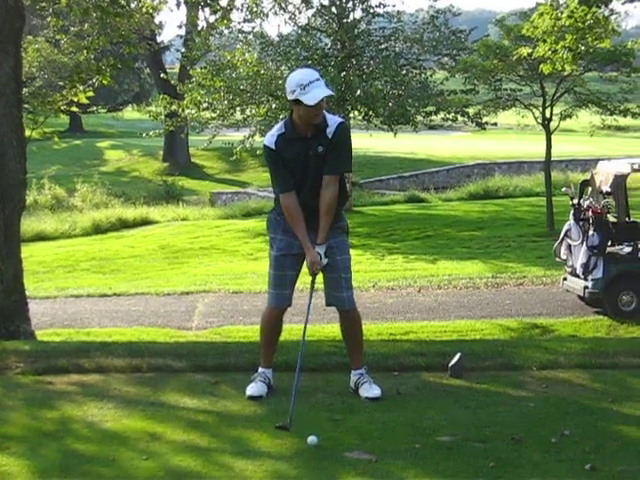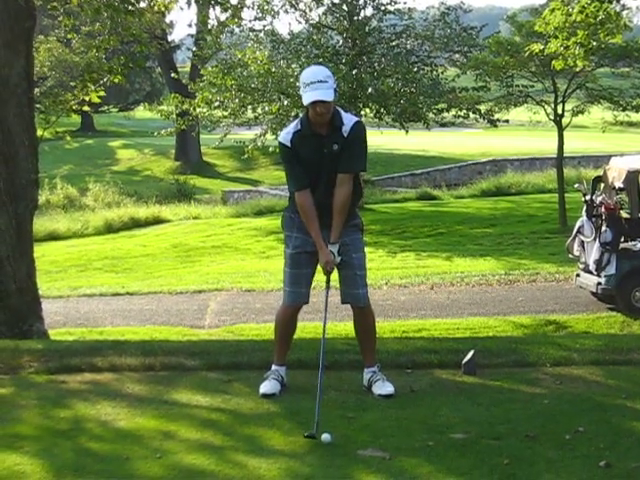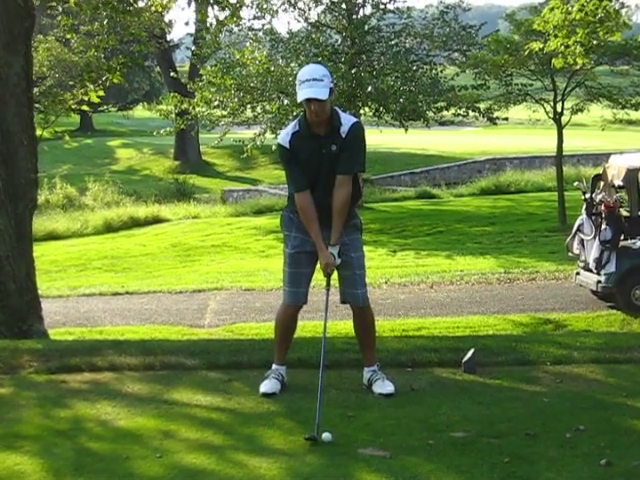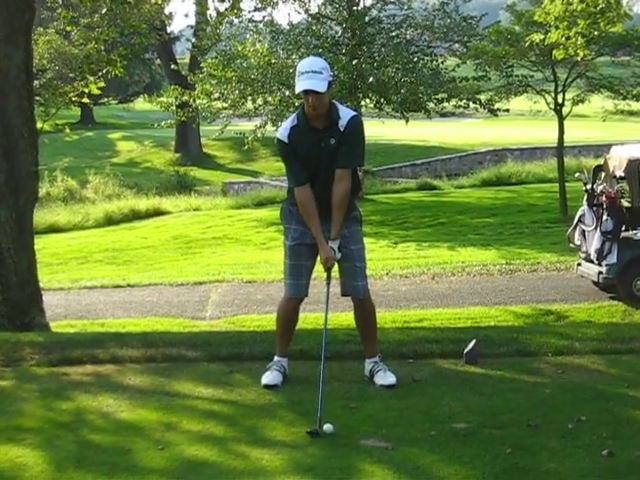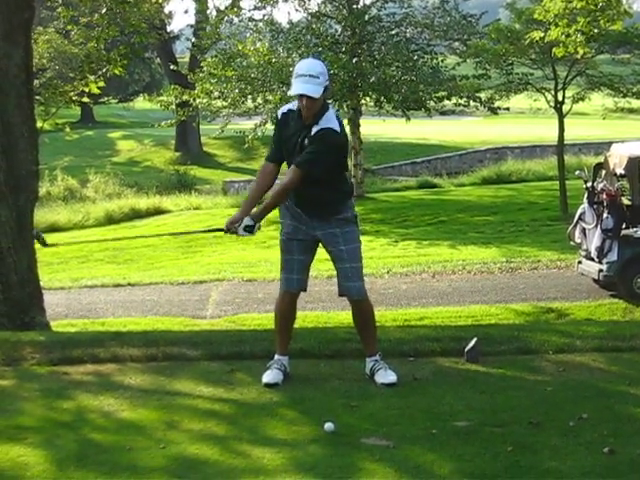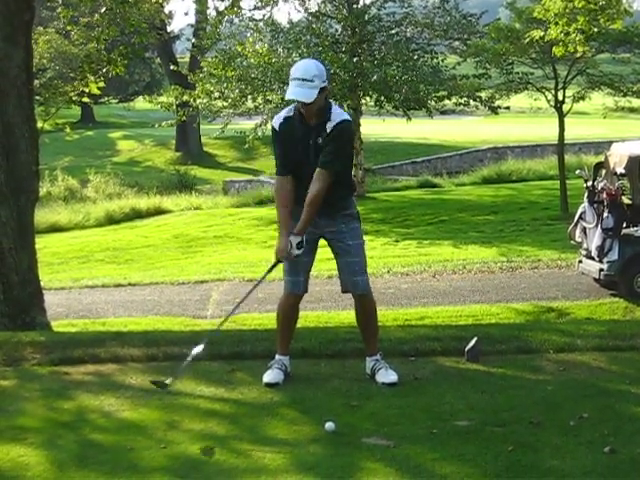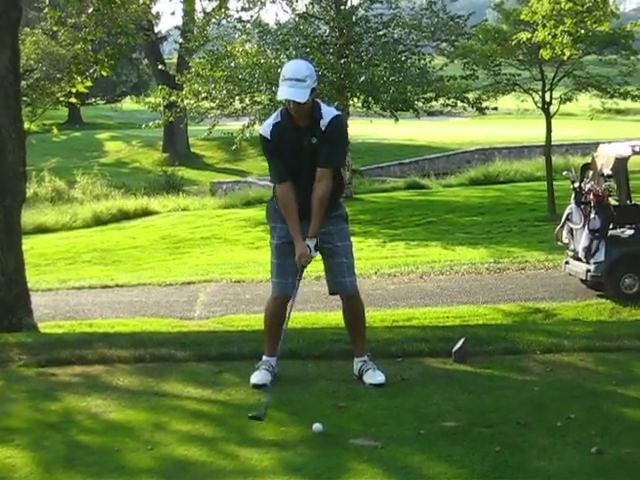
dt=0.7s
person 1, frame 1
left shoulder: (337, 129)
right shoulder: (275, 141)
left elbow: (330, 188)
right elbow: (287, 197)
left wrist: (321, 242)
right wrist: (307, 247)
left hip: (331, 225)
right hip: (287, 226)
left knee: (346, 303)
right knee: (276, 304)
left ankle: (359, 373)
right ankle: (264, 371)
person 1, frame 2
left shoulder: (353, 128)
right shoulder: (290, 138)
left elbow: (344, 186)
right elbow: (302, 195)
left wrist: (334, 241)
right wrist: (320, 246)
left hip: (345, 222)
right hip: (302, 223)
left knee: (360, 300)
right knee: (292, 301)
left ankle: (371, 370)
right ankle: (278, 369)
person 1, frame 3
left shoulder: (351, 129)
right shoulder: (289, 139)
left elbow: (343, 187)
right elbow: (302, 195)
left wrist: (334, 243)
right wrist: (320, 248)
left hip: (344, 222)
right hip: (300, 224)
left knee: (359, 300)
right knee: (291, 301)
left ankle: (372, 369)
right ankle: (278, 368)
person 1, frame 4
left shoulder: (349, 122)
right shoulder: (288, 134)
left elbow: (342, 182)
right elbow: (301, 190)
left wrist: (334, 237)
right wrist: (320, 242)
left hip: (344, 215)
right hip: (300, 217)
left knee: (360, 292)
right knee: (293, 294)
left ankle: (373, 361)
right ankle: (280, 360)
person 1, frame 5
left shoulder: (330, 132)
right shoulder: (286, 115)
left elbow: (290, 181)
right elbow: (270, 167)
left wrist: (254, 217)
right wrist: (243, 208)
left hip: (336, 217)
right hip: (298, 213)
left knee: (356, 292)
right knee: (289, 290)
left ankle: (373, 359)
right ankle: (280, 359)
person 1, frame 6
left shoulder: (340, 125)
right shoulder: (283, 123)
left elbow: (320, 184)
right elbow: (284, 180)
left wrist: (297, 232)
right wrist: (283, 233)
left hip: (340, 213)
right hip: (298, 213)
left knee: (360, 289)
right knee: (292, 291)
left ankle: (374, 359)
right ankle: (281, 359)
person 1, frame 7
left shoulder: (332, 123)
right shoulder: (272, 130)
left elbow: (323, 183)
right elbow: (283, 187)
left wrist: (312, 236)
right wrist: (297, 239)
left hip: (329, 214)
right hip: (287, 215)
left knee: (348, 290)
right knee: (280, 292)
left ankle: (362, 360)
right ankle: (268, 360)
